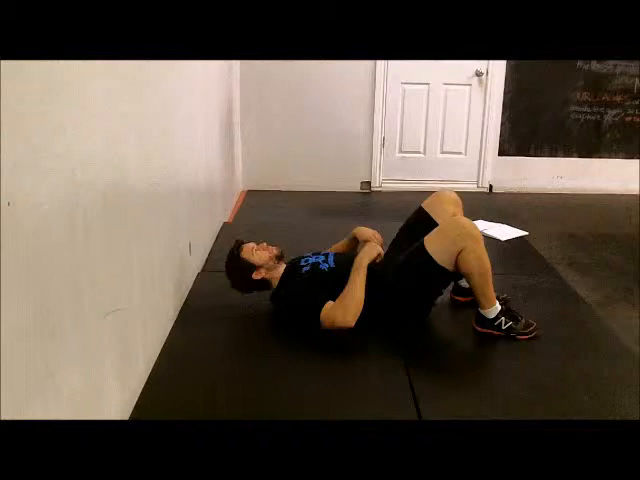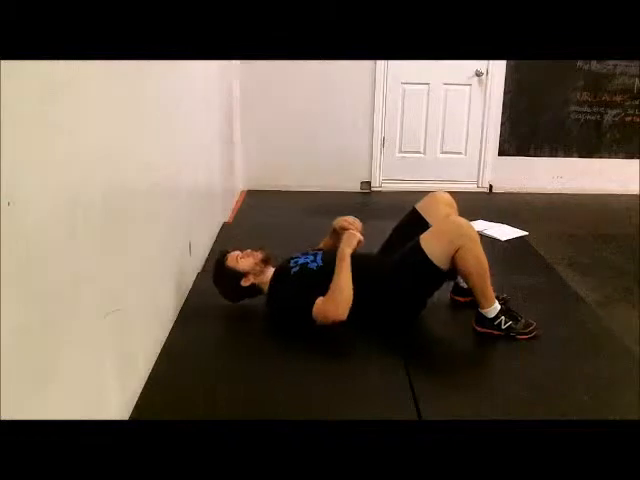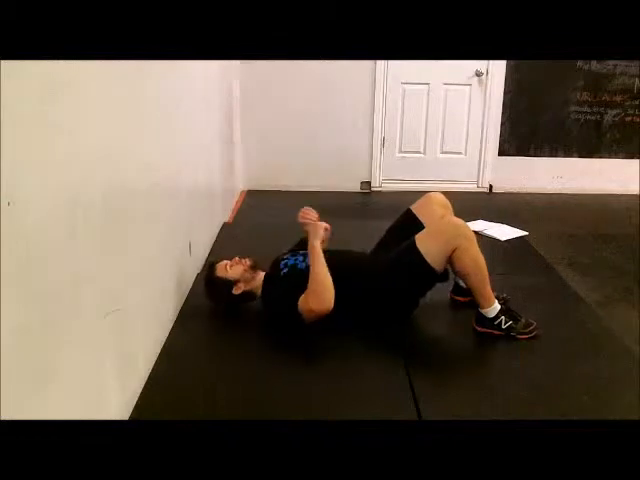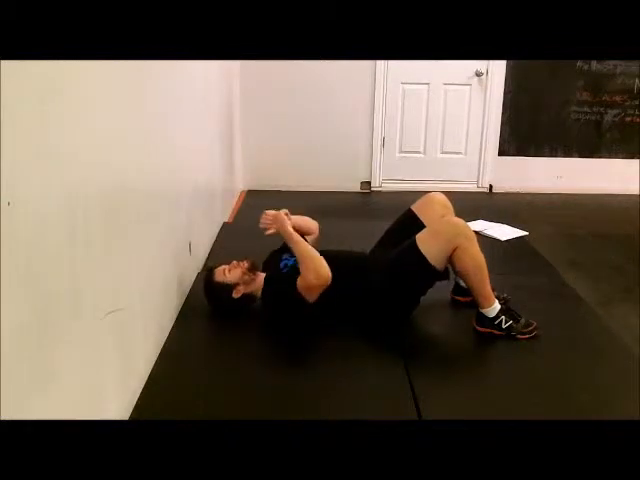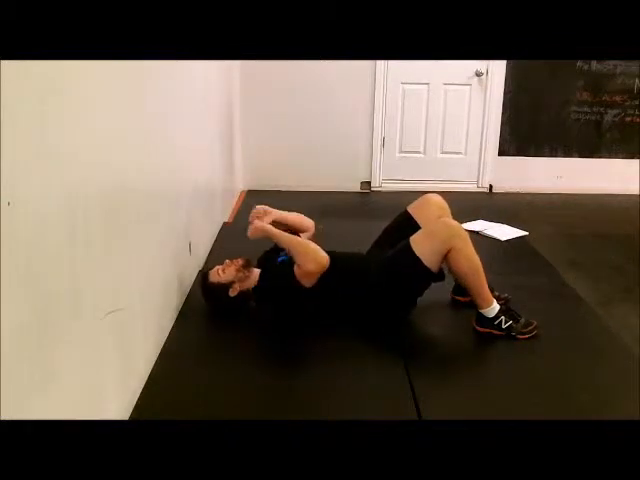
dt=0.2s
person 1, frame 1
left shoulder: (294, 268)
right shoulder: (291, 298)
right elbow: (344, 319)
left wrist: (355, 236)
right wrist: (362, 259)
left hip: (392, 264)
right hip: (400, 294)
left knee: (447, 200)
right knee: (464, 230)
left ankle: (466, 288)
right ankle: (492, 315)
person 1, frame 2
left shoulder: (286, 269)
right shoulder: (284, 297)
right elbow: (337, 312)
left wrist: (339, 231)
right wrist: (345, 249)
left hip: (385, 263)
right hip: (394, 293)
left knee: (441, 201)
right knee: (460, 230)
left ankle: (465, 288)
right ankle: (491, 315)
person 1, frame 3
left shoulder: (279, 267)
right shoulder: (277, 299)
left elbow: (318, 235)
right elbow: (323, 304)
left wrist: (312, 225)
right wrist: (315, 241)
left hip: (378, 263)
right hip: (388, 292)
left knee: (435, 201)
right knee: (455, 230)
left ankle: (465, 288)
right ankle: (491, 315)
person 1, frame 4
left shoulder: (274, 264)
right shoulder: (278, 297)
left elbow: (312, 229)
right elbow: (320, 279)
left wrist: (284, 220)
right wrist: (287, 231)
left hip: (378, 262)
right hip: (387, 291)
left knee: (436, 202)
right knee: (456, 230)
left ankle: (466, 287)
right ankle: (492, 314)
person 1, frame 5
left shoulder: (269, 262)
right shoulder: (273, 292)
left elbow: (308, 227)
right elbow: (316, 262)
left wrist: (274, 216)
right wrist: (269, 229)
left hip: (373, 263)
right hip: (383, 291)
left knee: (433, 203)
right knee: (450, 231)
left ankle: (467, 288)
right ankle: (491, 315)
